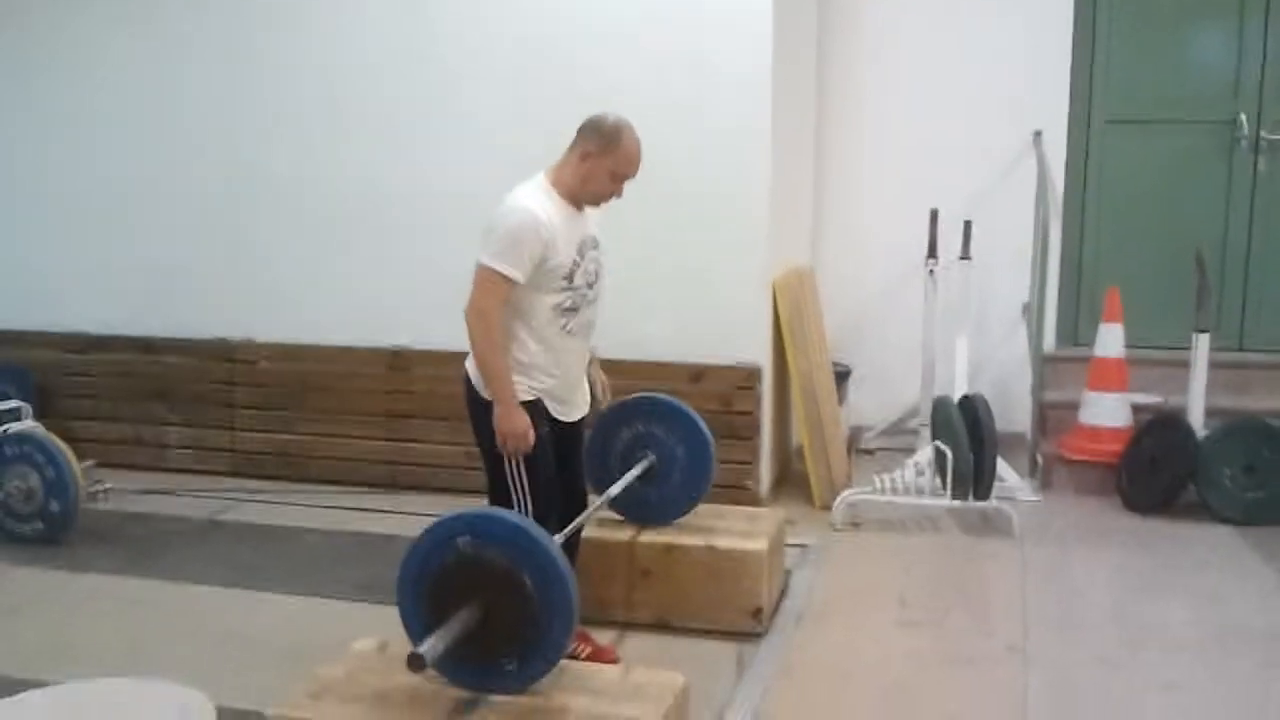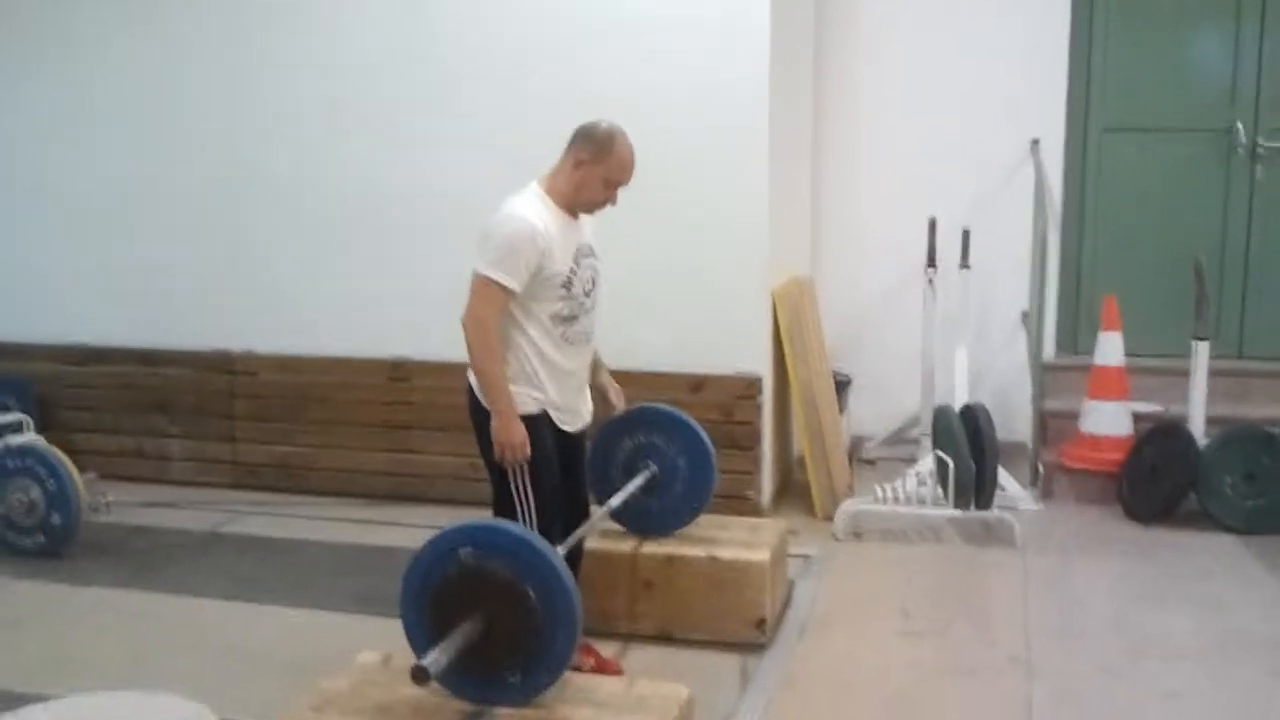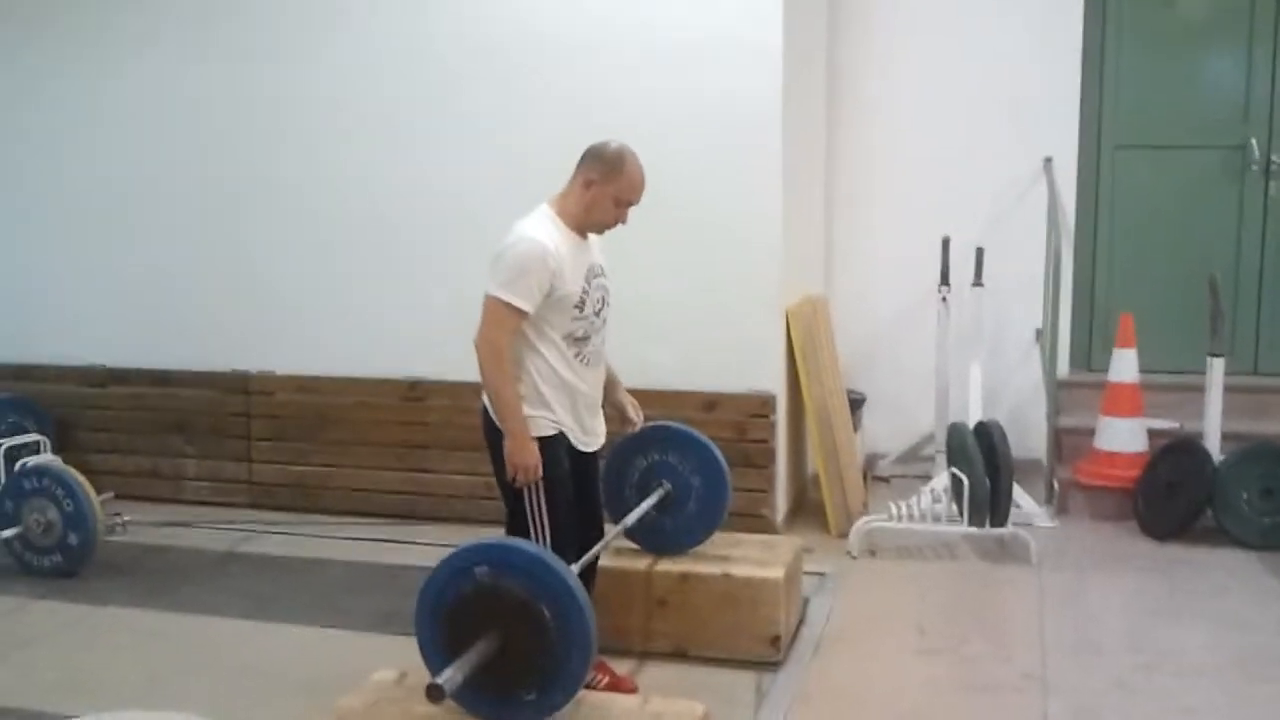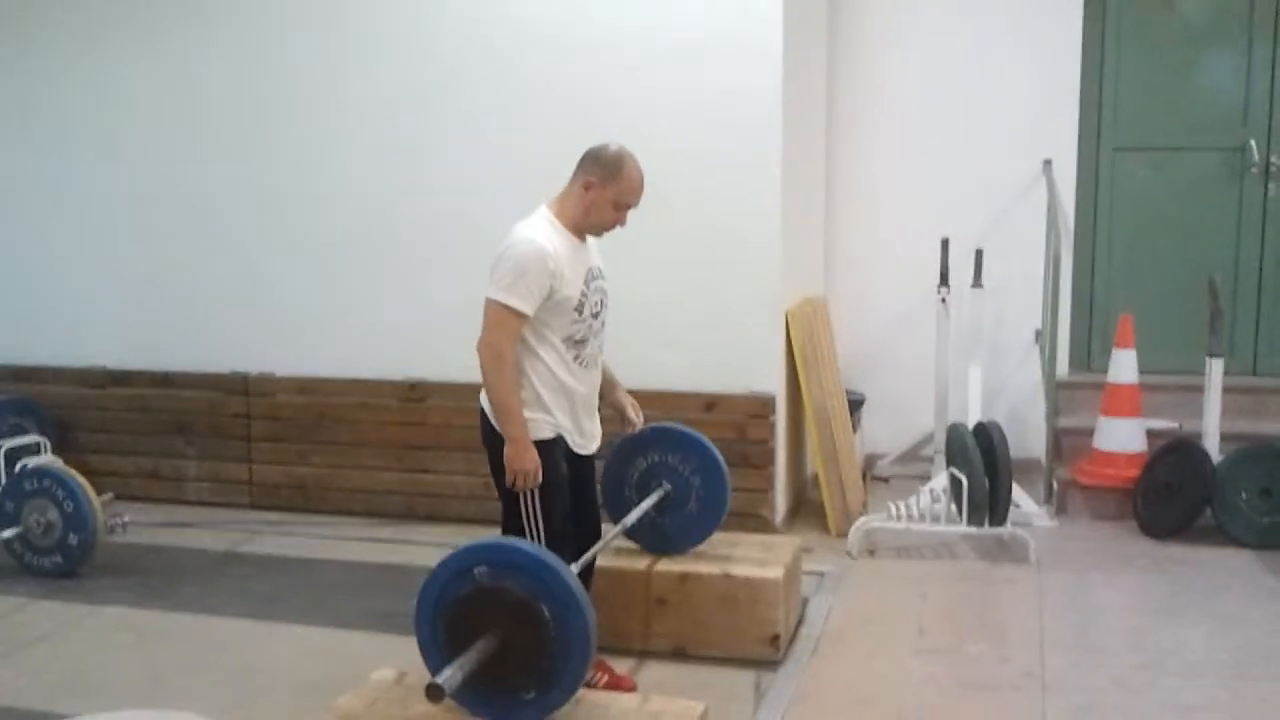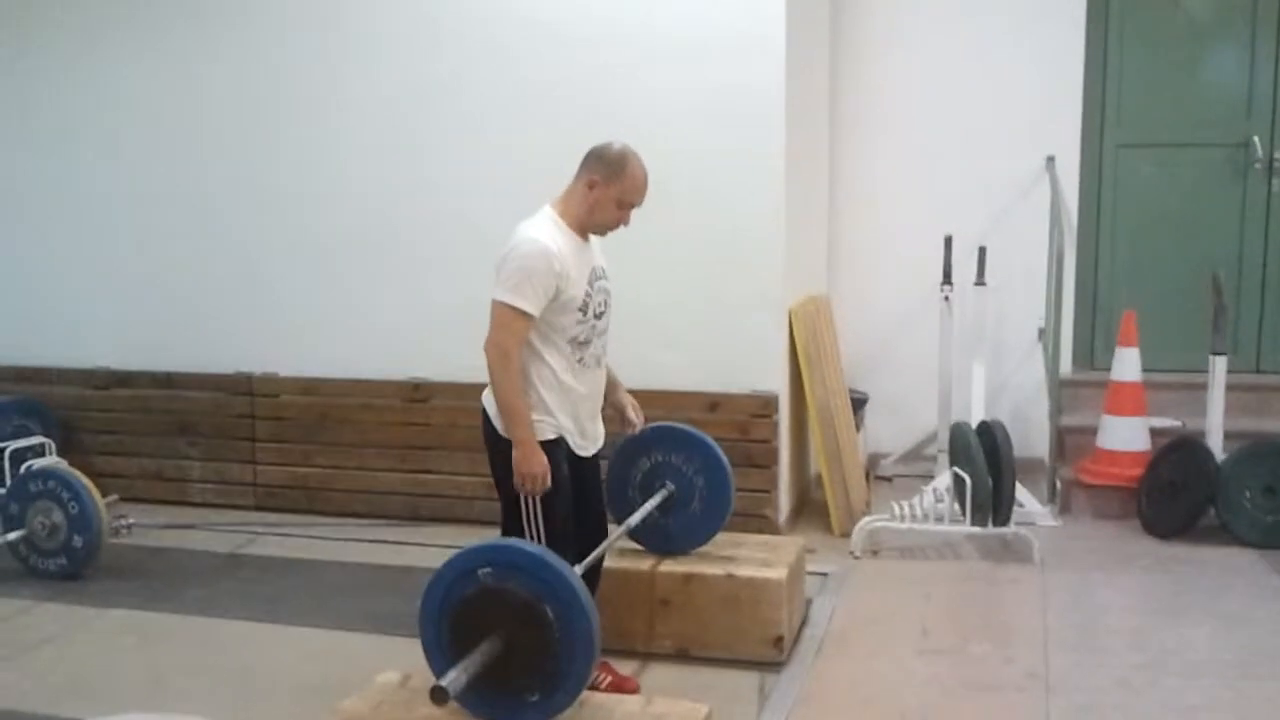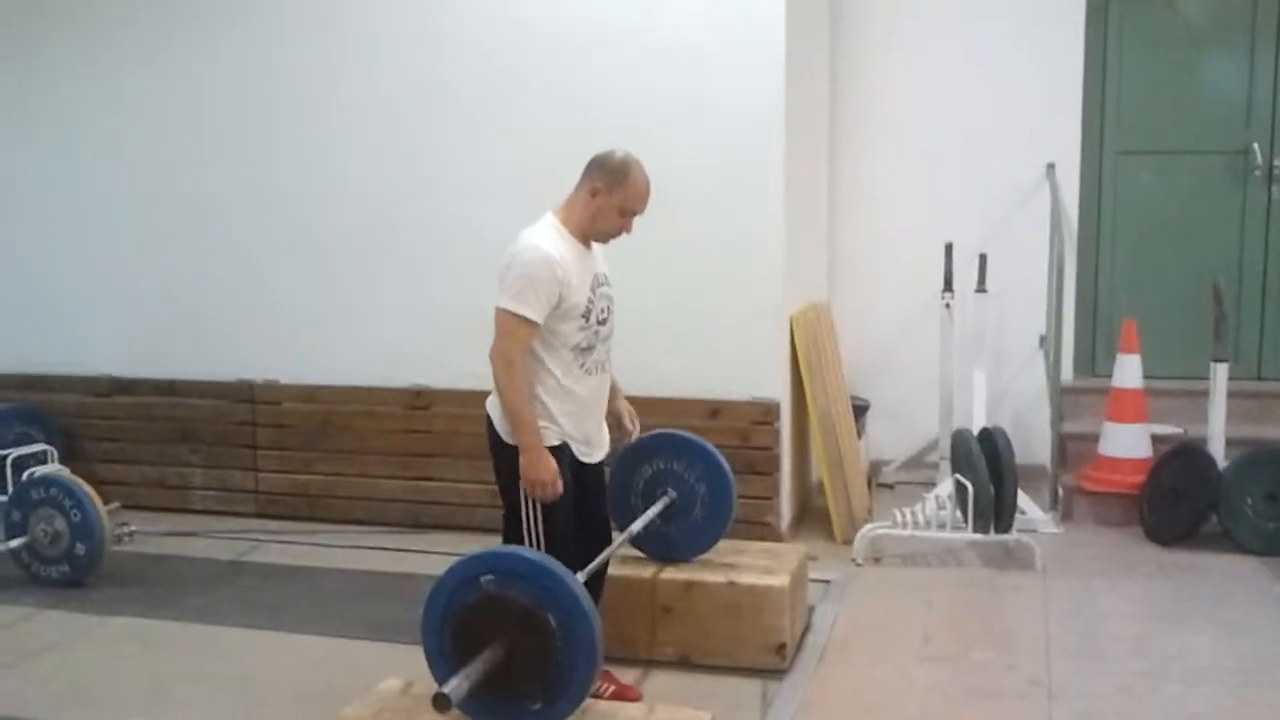
dt=0.1s
person 1, frame 1
left shoulder: (579, 213)
right shoulder: (526, 215)
right elbow: (482, 310)
left wrist: (587, 370)
right wrist: (505, 403)
left hip: (563, 396)
right hip: (516, 398)
left knee: (567, 515)
right knee: (525, 525)
person 1, frame 2
left shoulder: (574, 221)
right shoulder: (522, 224)
right elbow: (479, 320)
left wrist: (599, 373)
right wrist: (504, 413)
left hip: (565, 406)
right hip: (519, 409)
left knee: (570, 527)
right knee: (531, 536)
person 1, frame 3
left shoulder: (585, 242)
right shoulder: (533, 245)
right elbow: (492, 343)
left wrist: (615, 390)
right wrist: (517, 435)
left hip: (577, 426)
right hip: (533, 431)
left knee: (583, 547)
right knee: (544, 557)
person 1, frame 4
left shoulder: (583, 245)
right shoulder: (533, 247)
right elbow: (494, 347)
left wrist: (614, 390)
right wrist: (516, 440)
left hip: (574, 428)
right hip: (532, 434)
left knee: (581, 547)
person 1, frame 5
left shoulder: (586, 245)
right shoulder: (537, 247)
right elbow: (501, 348)
left wrist: (615, 389)
right wrist: (525, 444)
left hip: (578, 430)
right hip: (534, 435)
left knee: (587, 546)
person 1, frame 6
left shoulder: (588, 252)
right shoulder: (540, 254)
right elbow: (506, 356)
left wrist: (614, 398)
right wrist: (532, 450)
left hip: (583, 437)
right hip: (538, 441)
left knee: (591, 553)
